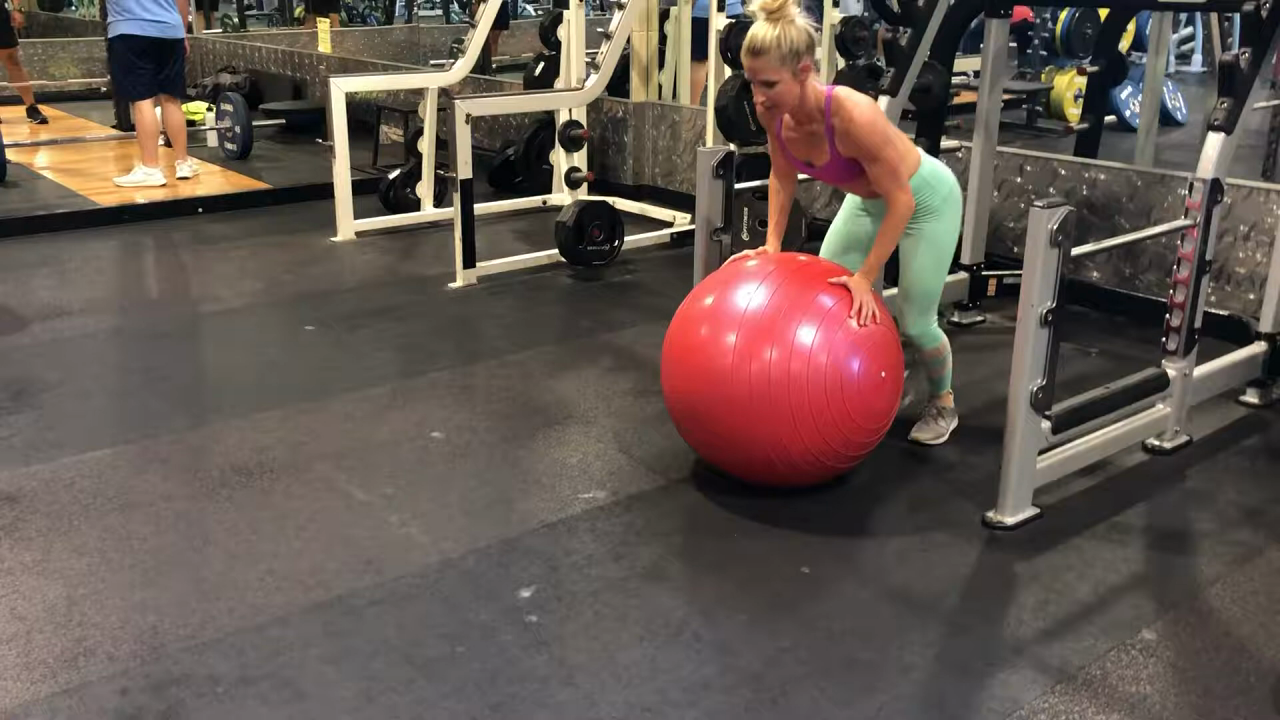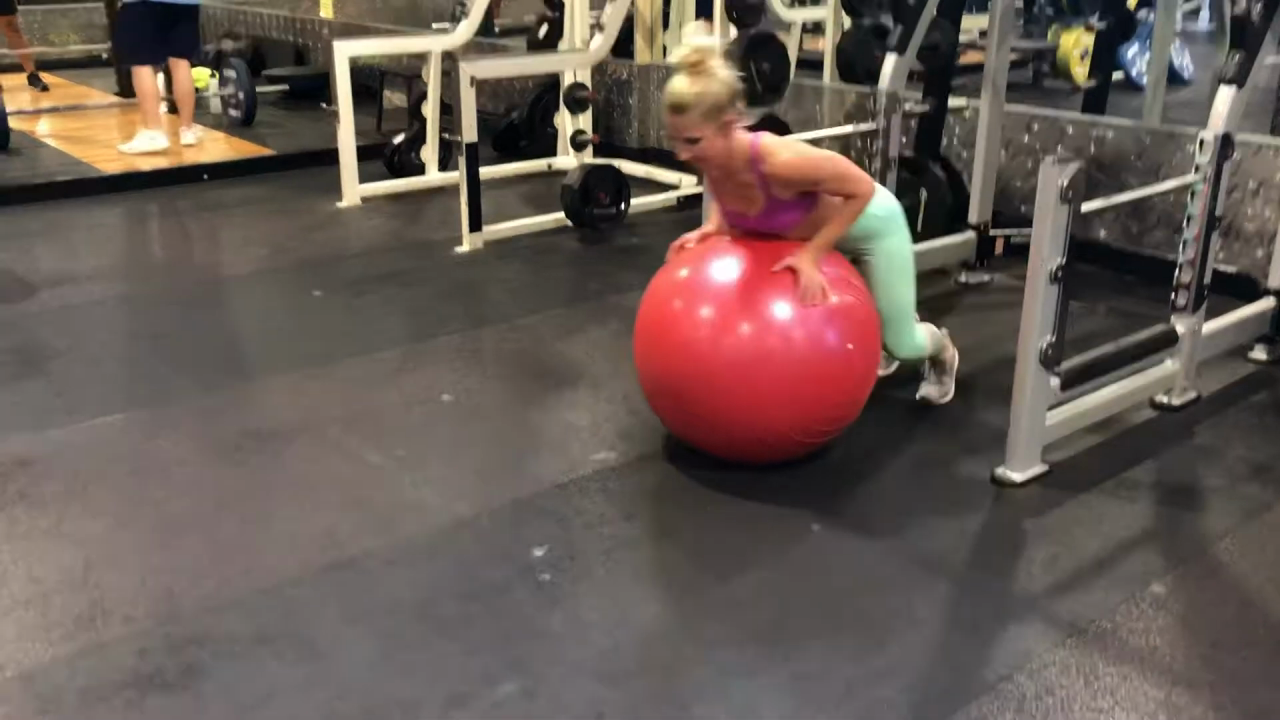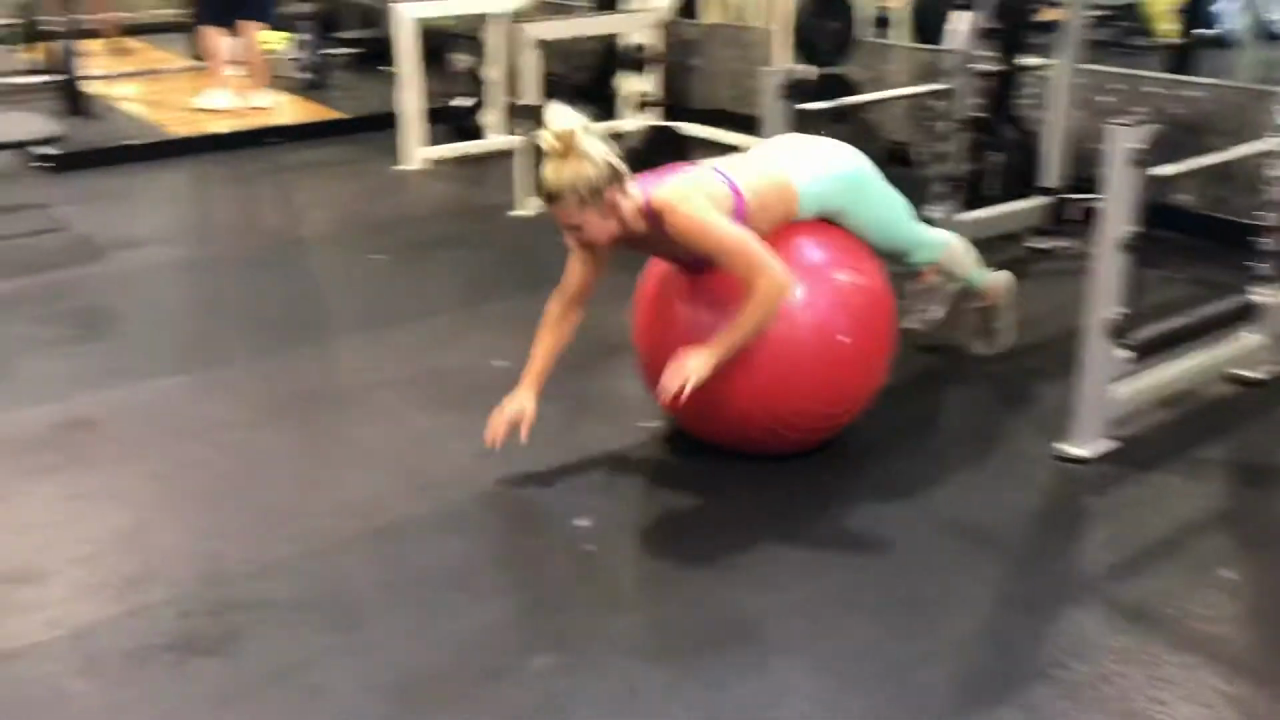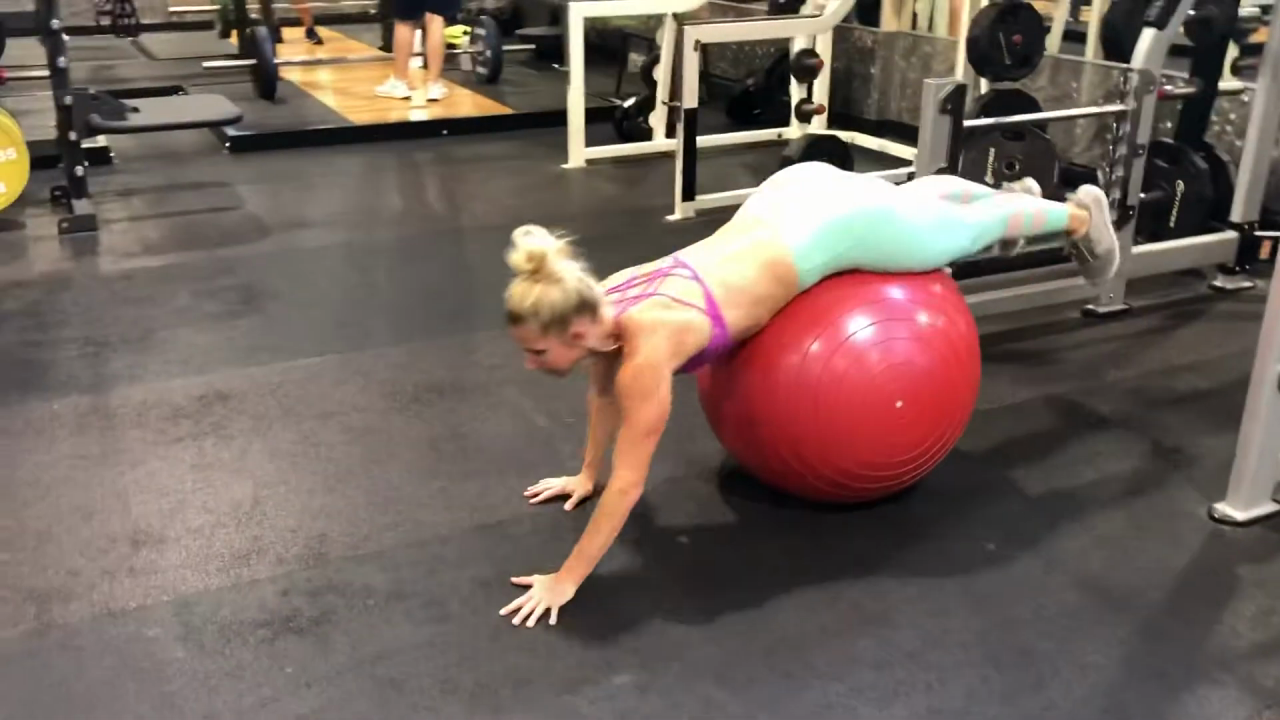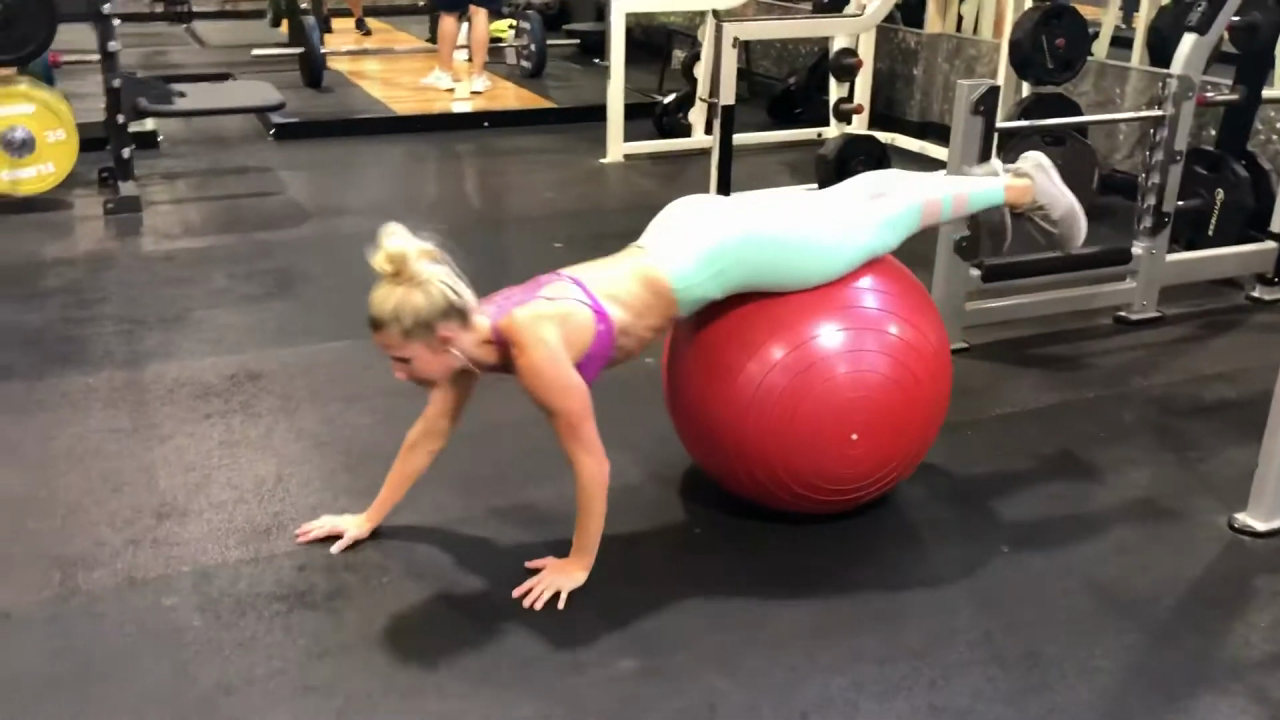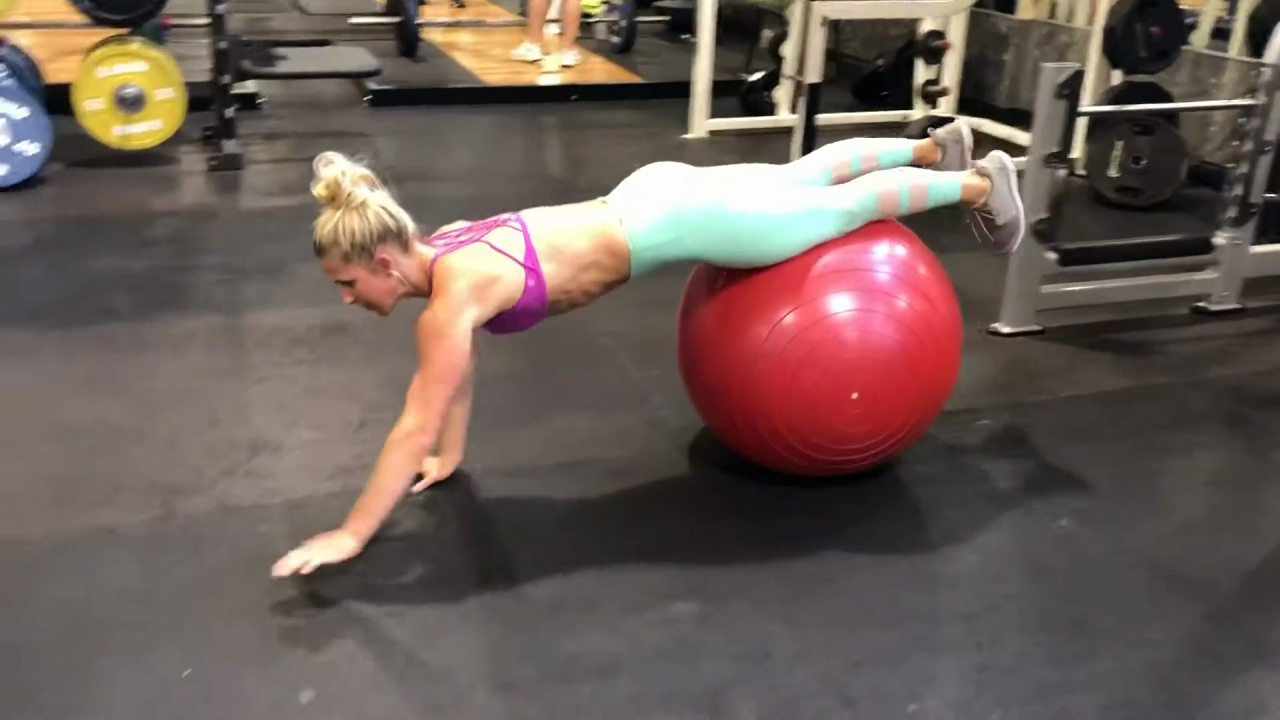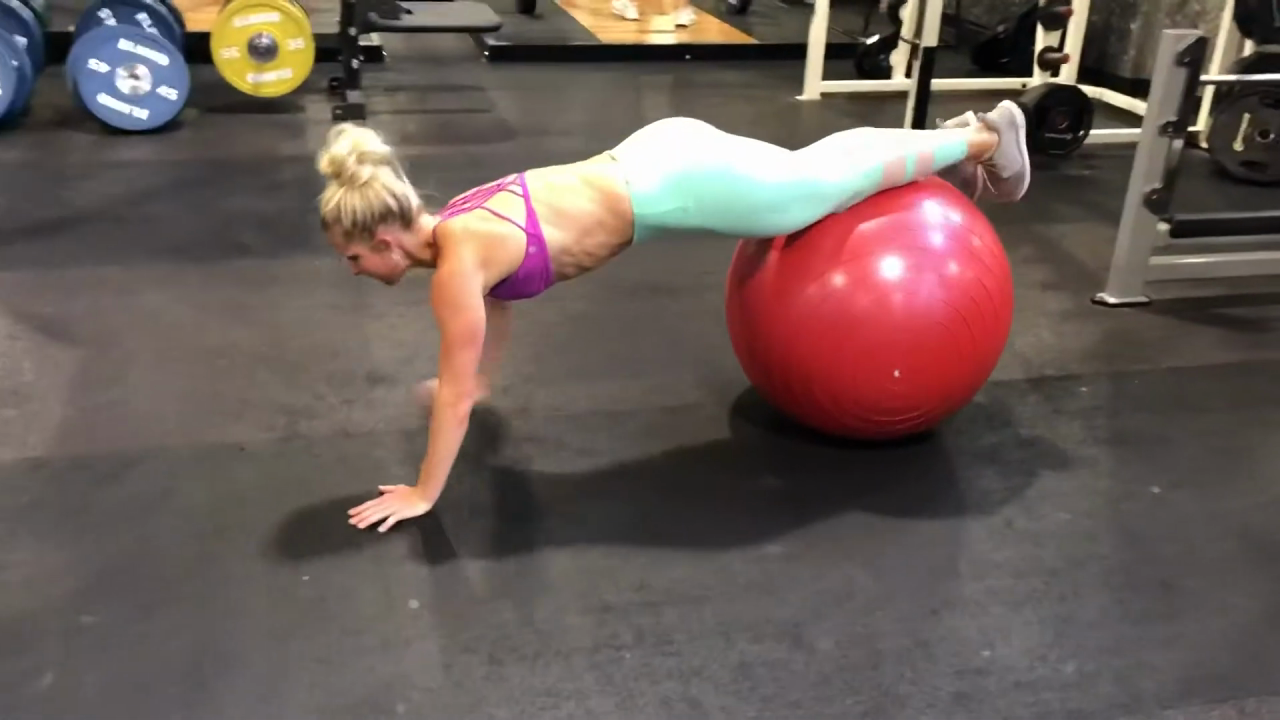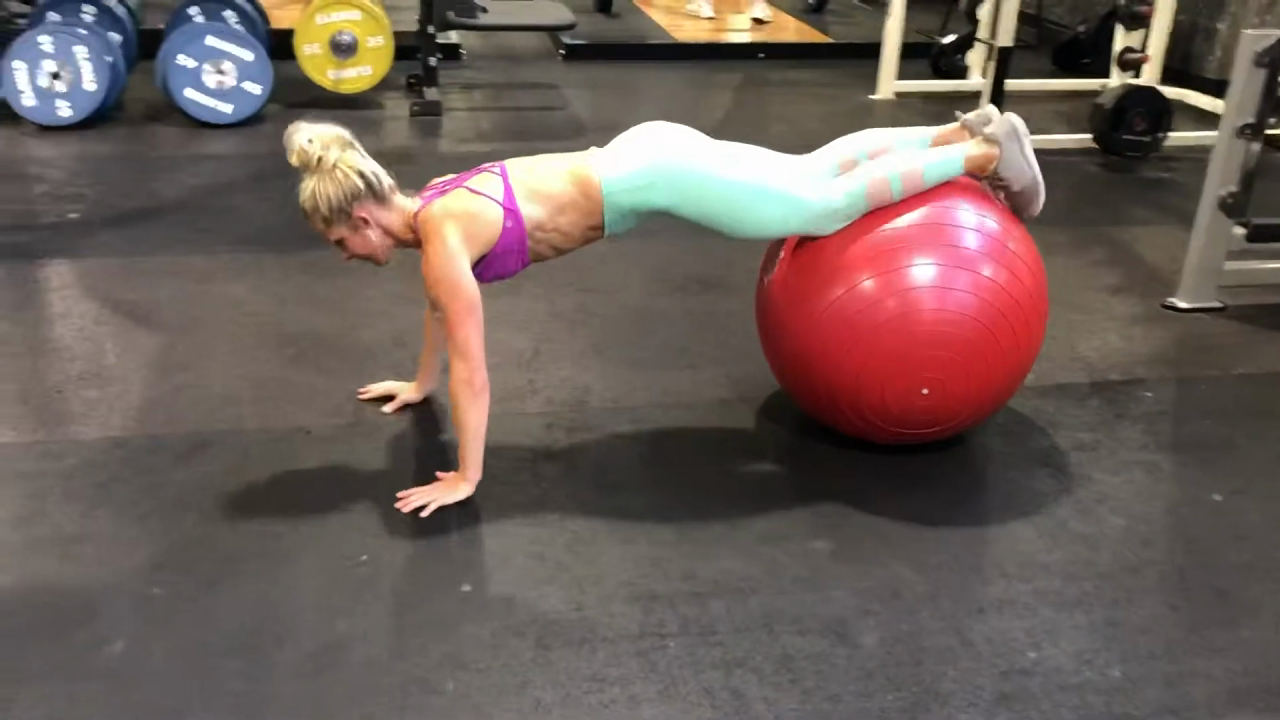
dt=0.4s
person 1, frame 1
left shoulder: (851, 115)
right shoulder: (772, 110)
left elbow: (900, 199)
right elbow: (782, 174)
left wrist: (864, 278)
right wrist: (772, 244)
left hip: (925, 197)
right hip: (867, 198)
left knee: (914, 322)
left ankle: (944, 402)
person 1, frame 2
left shoulder: (778, 160)
right shoulder: (703, 151)
left elbow: (863, 189)
left wrist: (813, 254)
right wrist: (713, 224)
left hip: (868, 220)
right hip: (813, 221)
left knee: (898, 341)
left ankle: (942, 352)
right ankle: (883, 354)
person 1, frame 3
left shoulder: (680, 214)
right shoulder: (606, 215)
left elbow: (774, 281)
right elbow: (567, 302)
left wrist: (711, 355)
right wrist: (527, 390)
left hip: (828, 177)
right hip: (781, 163)
left knee: (910, 243)
left ankle: (991, 288)
right ankle: (936, 272)
person 1, frame 4
left shoulder: (646, 346)
right shoulder: (601, 302)
left elbow: (628, 480)
right elbow: (605, 381)
left wrist: (571, 574)
right wrist: (586, 471)
left hip: (837, 222)
right hip: (795, 193)
left knee: (967, 230)
right knee: (905, 193)
left ankle: (1080, 213)
right ankle: (1007, 192)
person 1, frame 5
left shoulder: (532, 348)
right shoulder: (461, 326)
left elbow: (591, 460)
right elbow: (431, 429)
left wrist: (581, 560)
right wrist: (374, 516)
left hip: (721, 249)
right hip: (688, 227)
left knee: (870, 228)
right knee: (830, 205)
left ankle: (1020, 185)
right ankle: (970, 185)
person 1, frame 6
left shoulder: (453, 290)
right shoulder: (437, 254)
left elbow: (416, 427)
left wrist: (351, 534)
right wrist: (450, 461)
left hip: (672, 222)
right hip: (651, 196)
left knee: (839, 207)
right knee: (804, 175)
left ankle: (979, 186)
right ankle: (935, 148)
person 1, frame 7
left shoulder: (459, 255)
right shoulder: (454, 225)
left elbow: (454, 393)
right elbow: (493, 303)
left wrist: (424, 492)
right wrist: (480, 381)
left hip: (676, 185)
right hip: (659, 152)
left knee: (838, 183)
right knee: (811, 162)
left ankle: (987, 138)
right ankle: (951, 134)
person 1, frame 8
left shoulder: (442, 234)
right shoulder: (429, 208)
left elbow: (472, 371)
right elbow: (445, 307)
left wrist: (466, 478)
right wrist: (421, 381)
left hip: (652, 176)
right hip: (645, 154)
left knee: (829, 206)
right knee: (815, 171)
left ankle: (985, 153)
right ankle: (958, 132)
